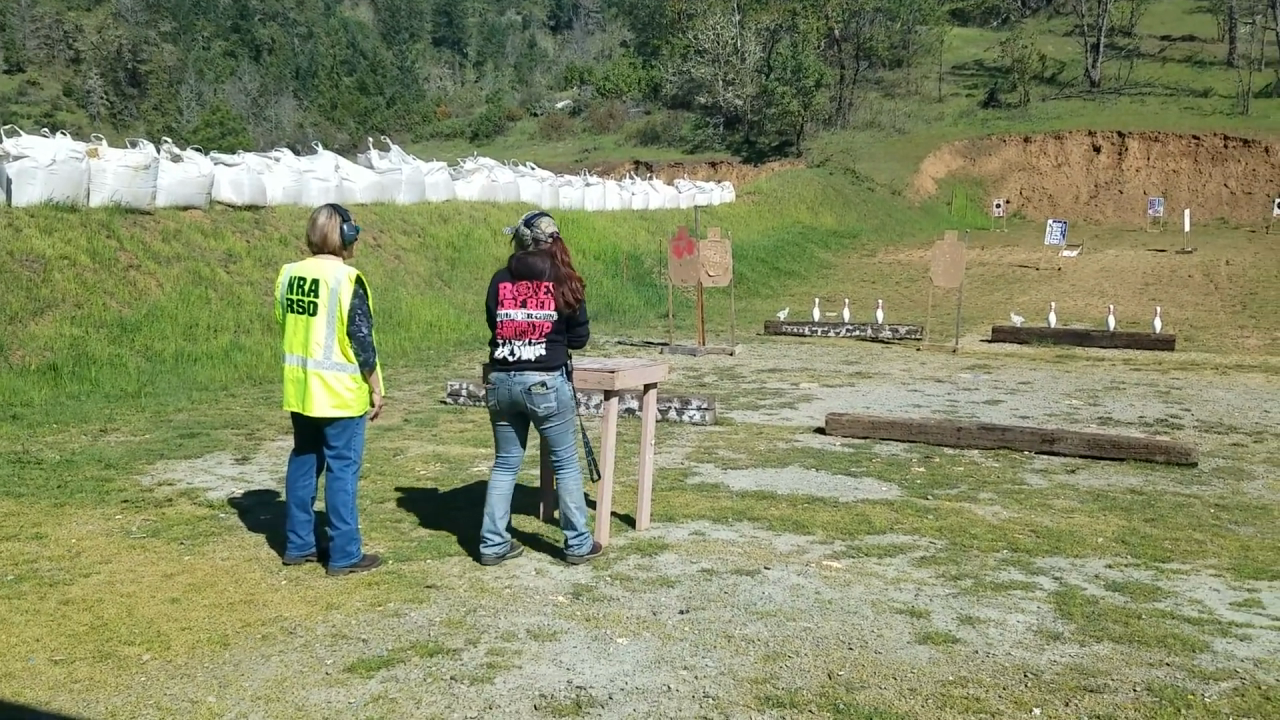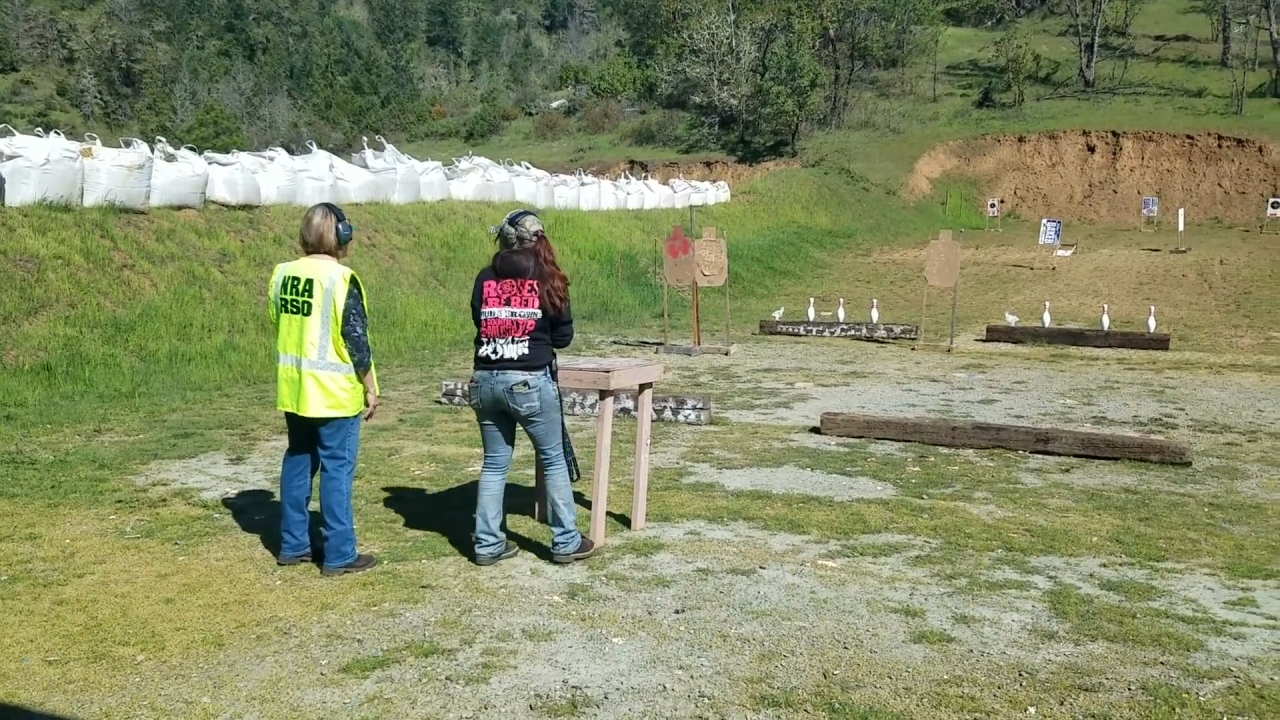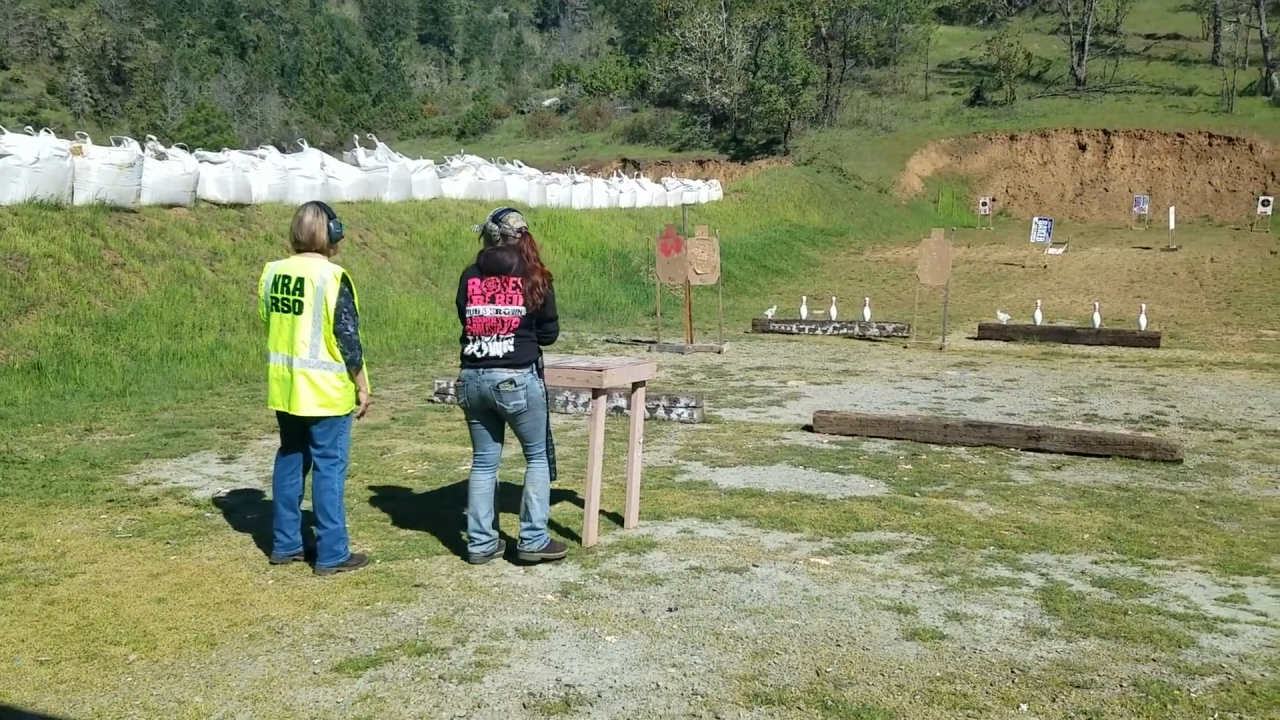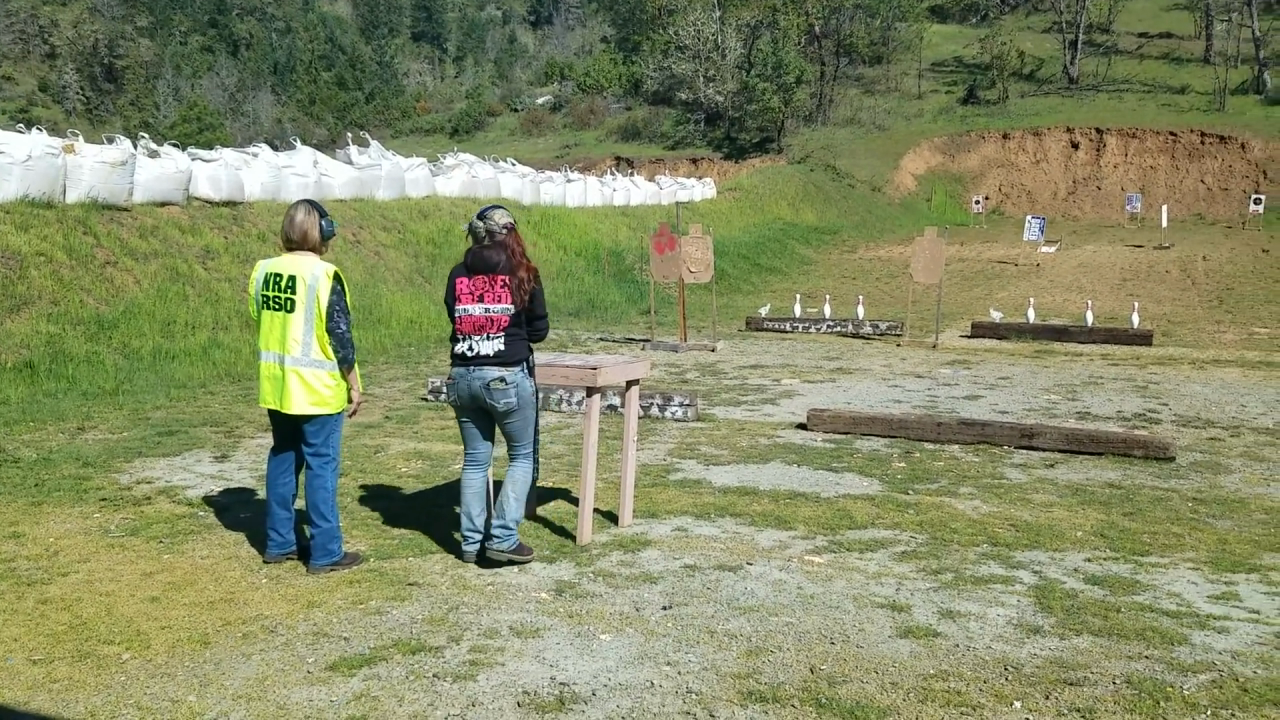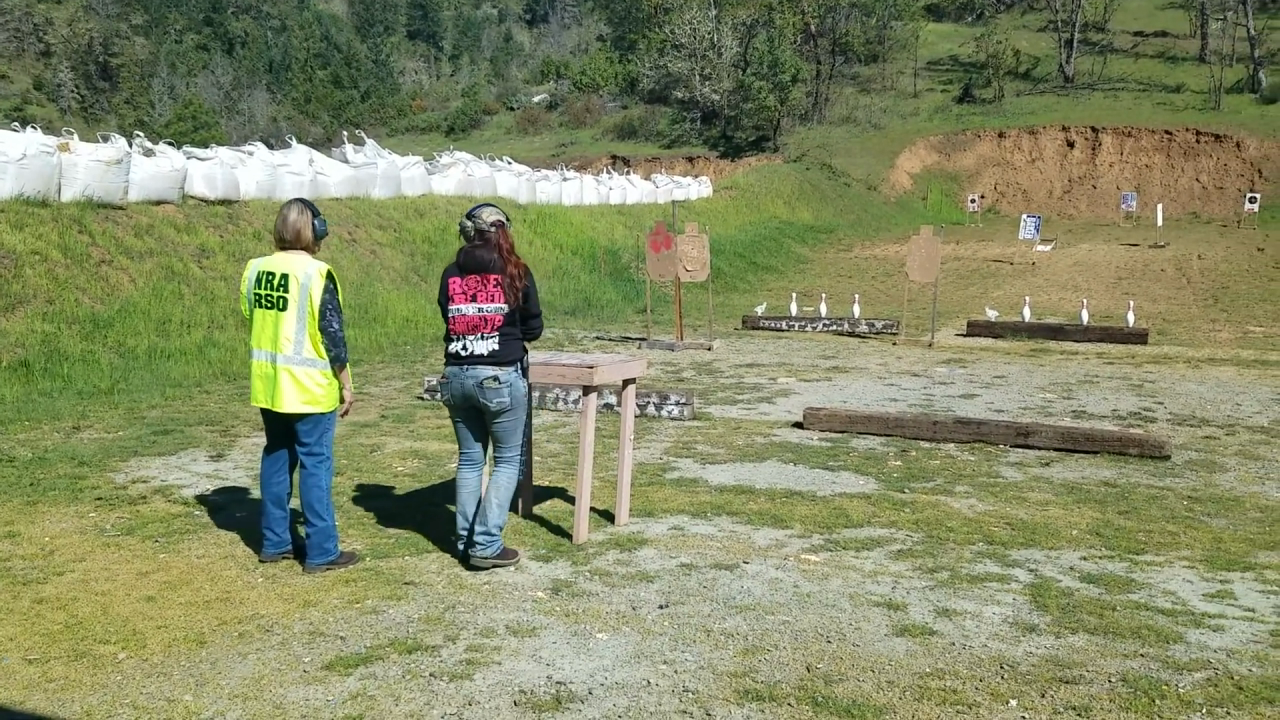
dt=0.1s
person 1, frame 1
left shoulder: (289, 274)
right shoulder: (346, 279)
left elbow: (285, 327)
right elbow: (362, 340)
right wrist: (375, 389)
left hip: (300, 389)
right hip: (340, 392)
left knee: (303, 463)
right knee: (342, 470)
left ankle: (298, 545)
right ankle: (344, 554)
person 1, frame 2
left shoulder: (282, 274)
right shoulder: (341, 278)
left elbow: (280, 326)
right elbow: (356, 340)
right wrist: (370, 389)
left hip: (293, 389)
right hip: (334, 393)
left knee: (297, 464)
right knee: (336, 470)
left ankle: (293, 545)
right ankle: (339, 555)
person 1, frame 3
left shoulder: (272, 272)
right shoulder: (332, 277)
left elbow: (269, 324)
right elbow: (348, 339)
right wrist: (362, 387)
left hip: (285, 388)
right hip: (326, 391)
left knee: (290, 462)
right knee: (329, 469)
left ankle: (286, 544)
right ankle: (332, 554)
person 1, frame 4
left shoulder: (263, 271)
right shoulder: (324, 275)
left elbow: (259, 321)
right elbow: (341, 337)
right wrist: (354, 386)
left hip: (277, 387)
right hip: (318, 390)
left knee: (283, 461)
right knee: (321, 468)
left ankle: (279, 543)
right ankle: (326, 553)
person 1, frame 5
left shoulder: (255, 269)
right shoulder: (317, 273)
left elbow: (251, 320)
right elbow: (333, 336)
right wrist: (345, 385)
left hip: (269, 385)
right hip: (310, 389)
left knee: (276, 460)
right knee: (315, 466)
left ankle: (275, 542)
right ankle: (322, 551)
person 2, frame 1
left shoulder: (500, 280)
right shoulder: (566, 282)
left elbow: (493, 325)
right elbow: (580, 338)
left hip: (502, 381)
right hip: (546, 382)
left knee: (505, 463)
right knee: (565, 463)
left ankle: (492, 544)
right ankle: (578, 543)
person 2, frame 2
left shoulder: (485, 278)
right shoulder: (551, 281)
left elbow: (480, 322)
right elbow: (564, 336)
left hip: (486, 380)
right hip: (531, 381)
left knee: (495, 462)
right knee: (554, 460)
left ankle: (488, 543)
right ankle: (565, 540)
person 2, frame 3
left shoulder: (469, 276)
right shoulder: (535, 277)
left elbow: (465, 321)
right elbow: (549, 333)
left hip: (474, 378)
right hip: (518, 379)
left knee: (484, 461)
right knee: (538, 456)
left ankle: (481, 542)
right ankle: (534, 539)
person 2, frame 4
left shoulder: (458, 274)
right shoulder: (523, 275)
left elbow: (455, 318)
right elbow: (539, 330)
left hip: (463, 376)
right hip: (507, 377)
left knee: (475, 459)
right knee: (522, 456)
left ankle: (472, 541)
right ankle: (502, 539)
person 2, frame 5
left shoulder: (451, 274)
right shoulder: (516, 273)
left elbow: (448, 317)
right elbow: (533, 329)
left hip: (456, 375)
right hip: (501, 376)
left knee: (469, 459)
right knee: (508, 460)
left ankle: (466, 541)
right ankle: (486, 544)
